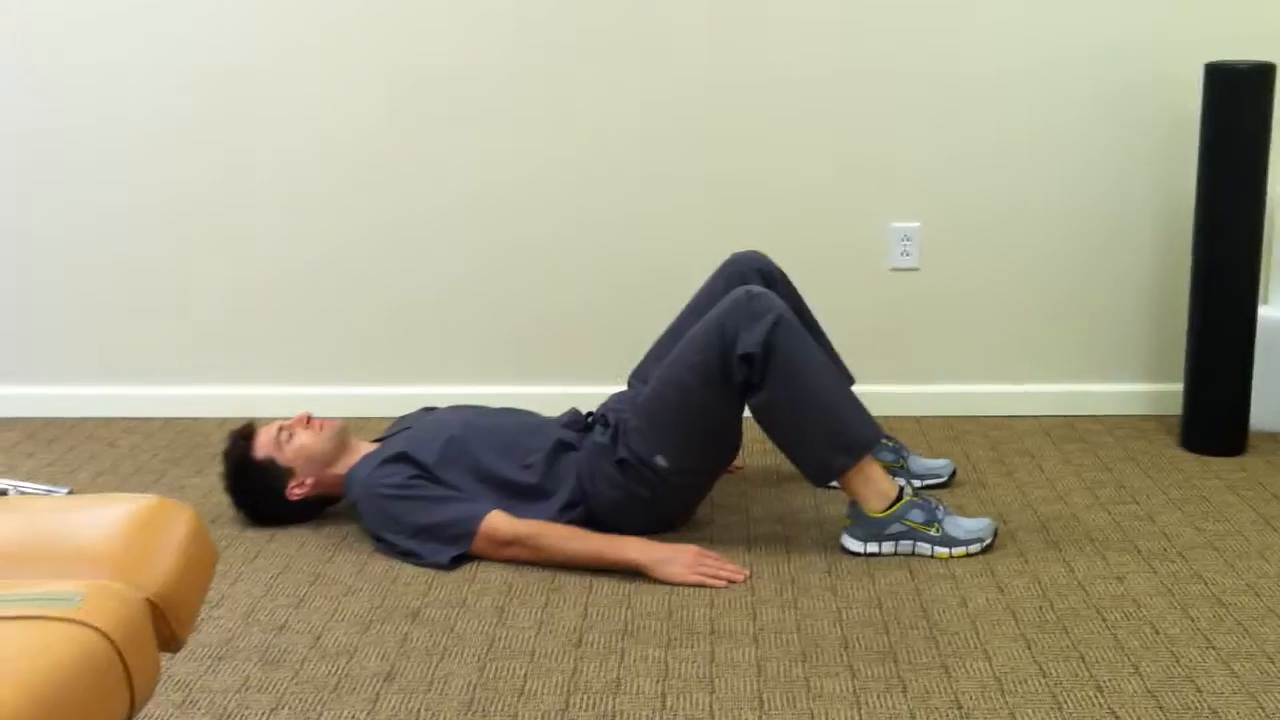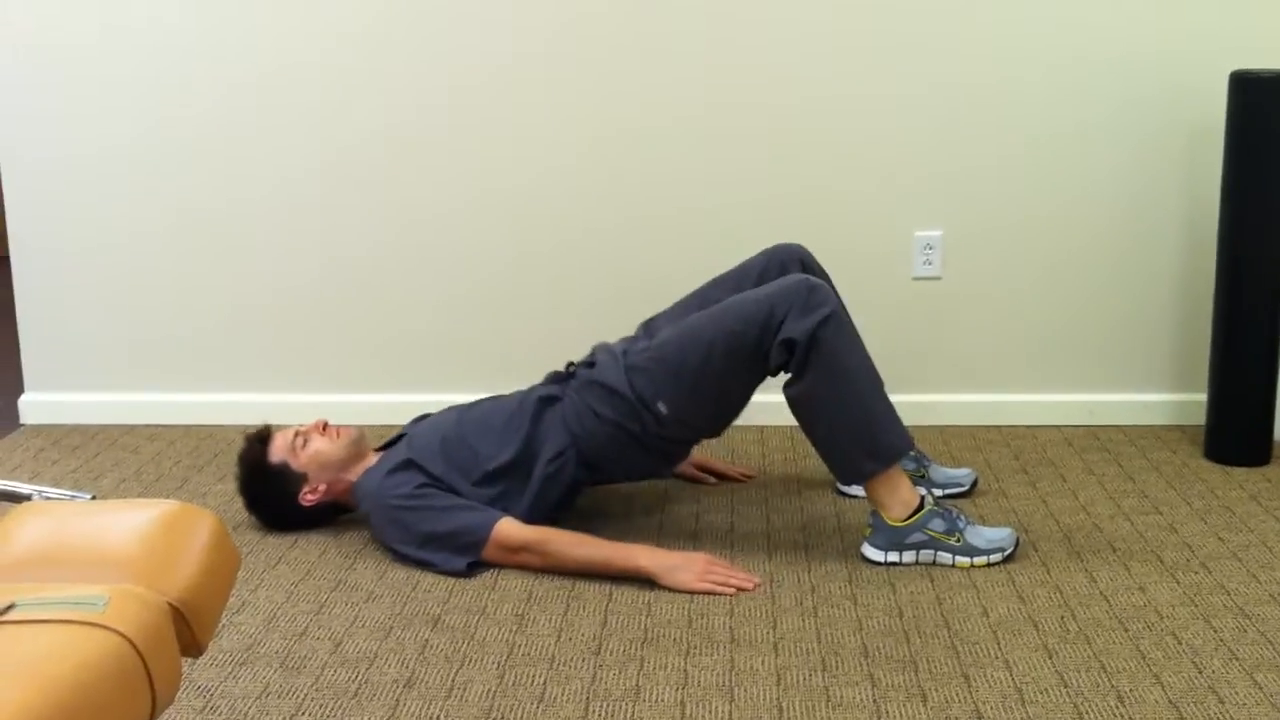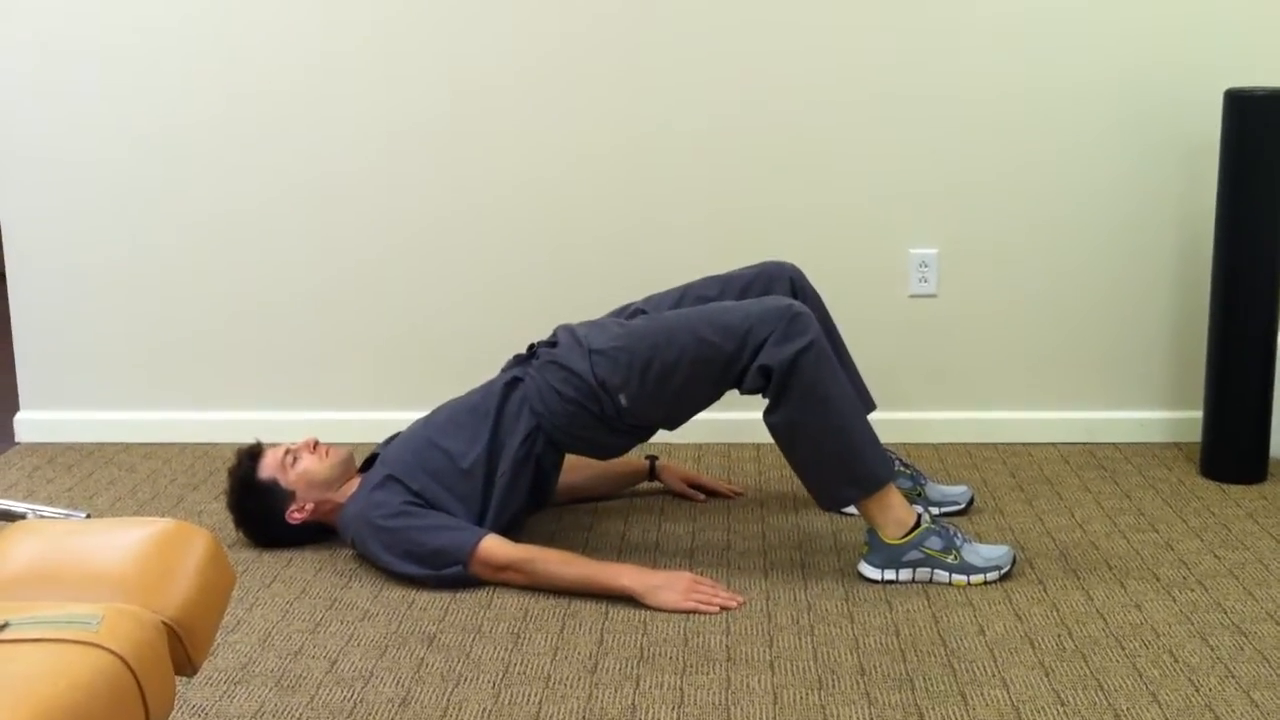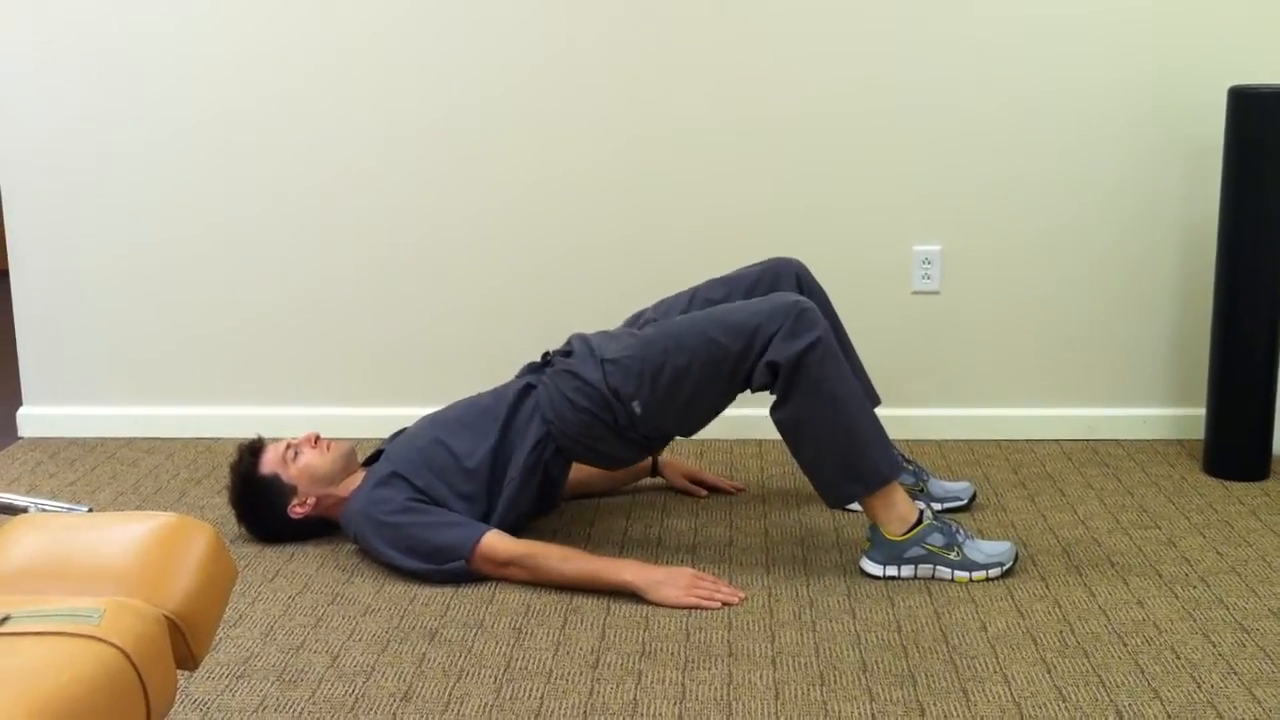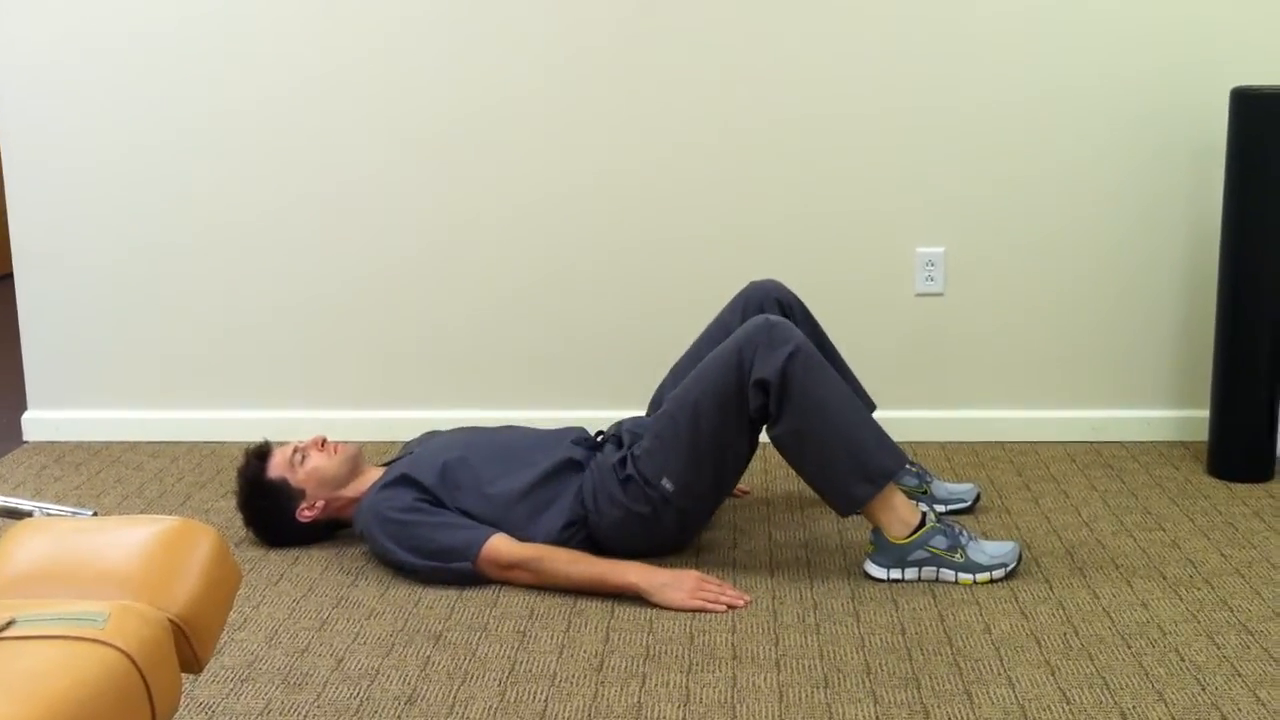
dt=1s
person 1, frame 1
left shoulder: (403, 437)
right shoulder: (382, 493)
right elbow: (506, 537)
left wrist: (693, 427)
right wrist: (645, 553)
left hip: (610, 429)
right hip: (625, 480)
left knee: (748, 273)
right knee: (752, 317)
left ankle: (861, 447)
right ankle: (881, 507)
person 1, frame 2
left shoulder: (407, 449)
right shoulder: (390, 500)
right elbow: (520, 543)
left wrist: (666, 455)
right wrist: (657, 562)
left hip: (606, 388)
right hip: (611, 414)
left knee: (788, 266)
right knee: (801, 306)
left ankle: (882, 455)
right ankle: (901, 516)
person 1, frame 3
left shoulder: (386, 469)
right shoulder: (376, 520)
right elbow: (503, 561)
left wrist: (651, 468)
right wrist: (638, 582)
left knee: (777, 285)
right knee: (782, 329)
left ankle: (870, 468)
right ankle: (897, 533)
person 1, frame 4
left shoulder: (392, 461)
right shoulder: (377, 515)
right elbow: (505, 557)
left wrist: (651, 462)
right wrist: (640, 577)
left hip: (585, 375)
right hip: (586, 405)
left knee: (784, 281)
right knee: (790, 326)
left ankle: (878, 467)
right ankle: (900, 530)
person 1, frame 5
left shoulder: (416, 459)
right shoulder: (387, 516)
right elbow: (510, 560)
left wrist: (703, 458)
right wrist: (647, 580)
left hip: (621, 451)
right hip: (631, 504)
left knee: (765, 302)
right knee: (768, 345)
left ankle: (888, 473)
right ankle: (903, 534)
